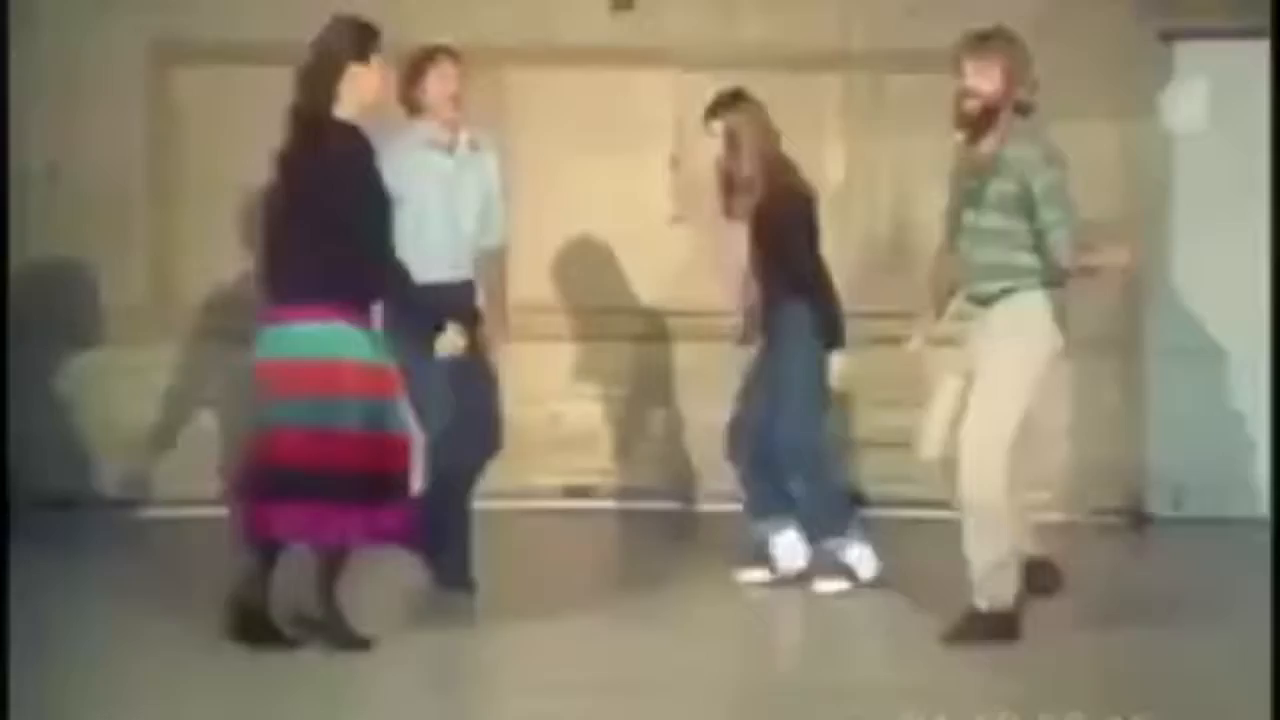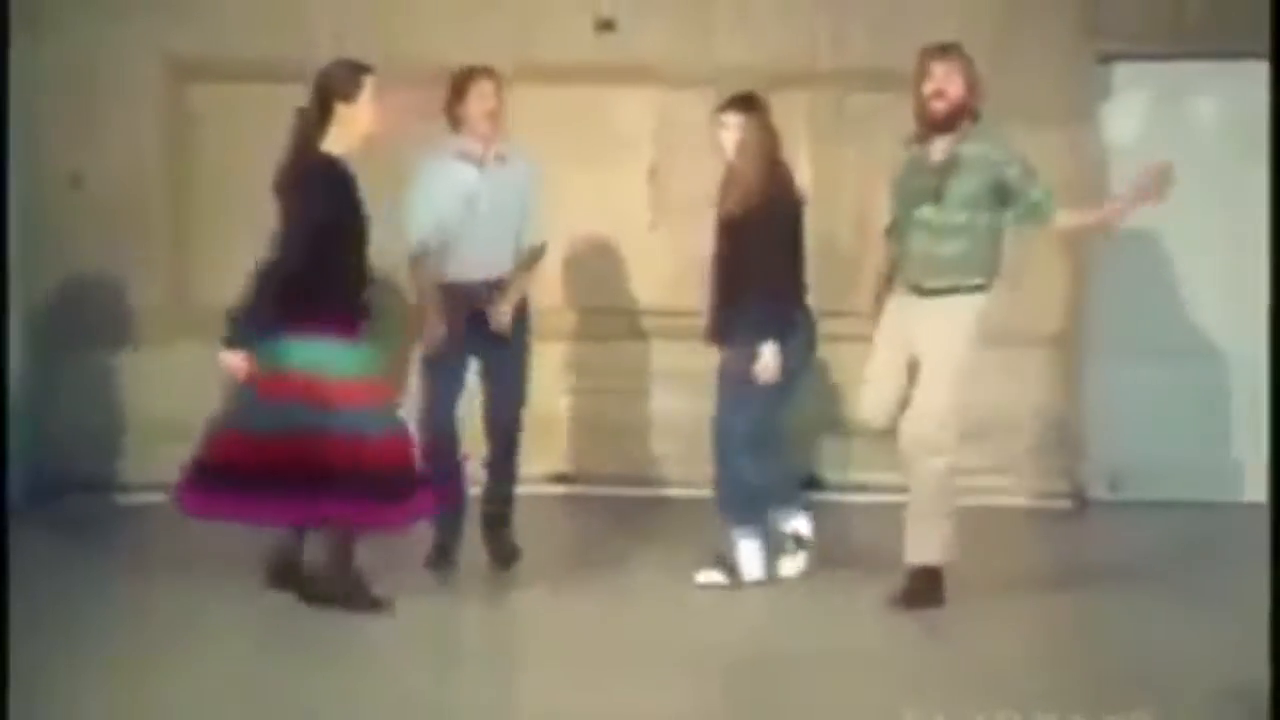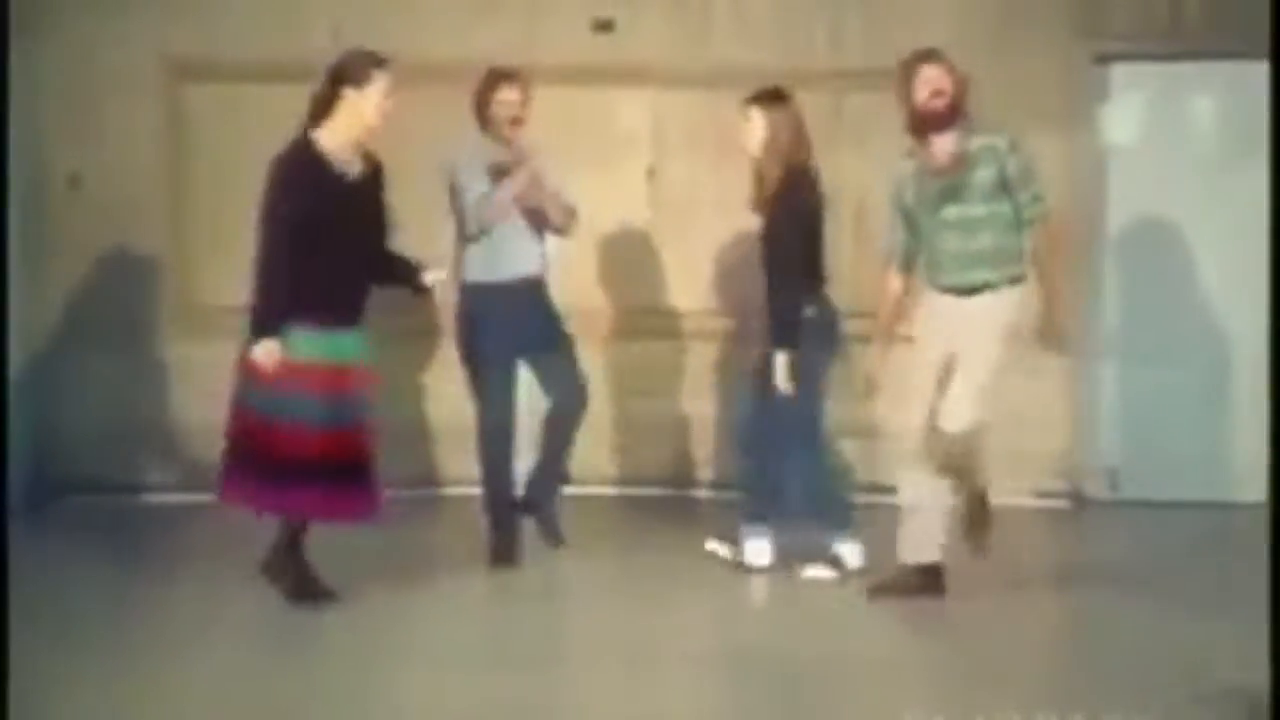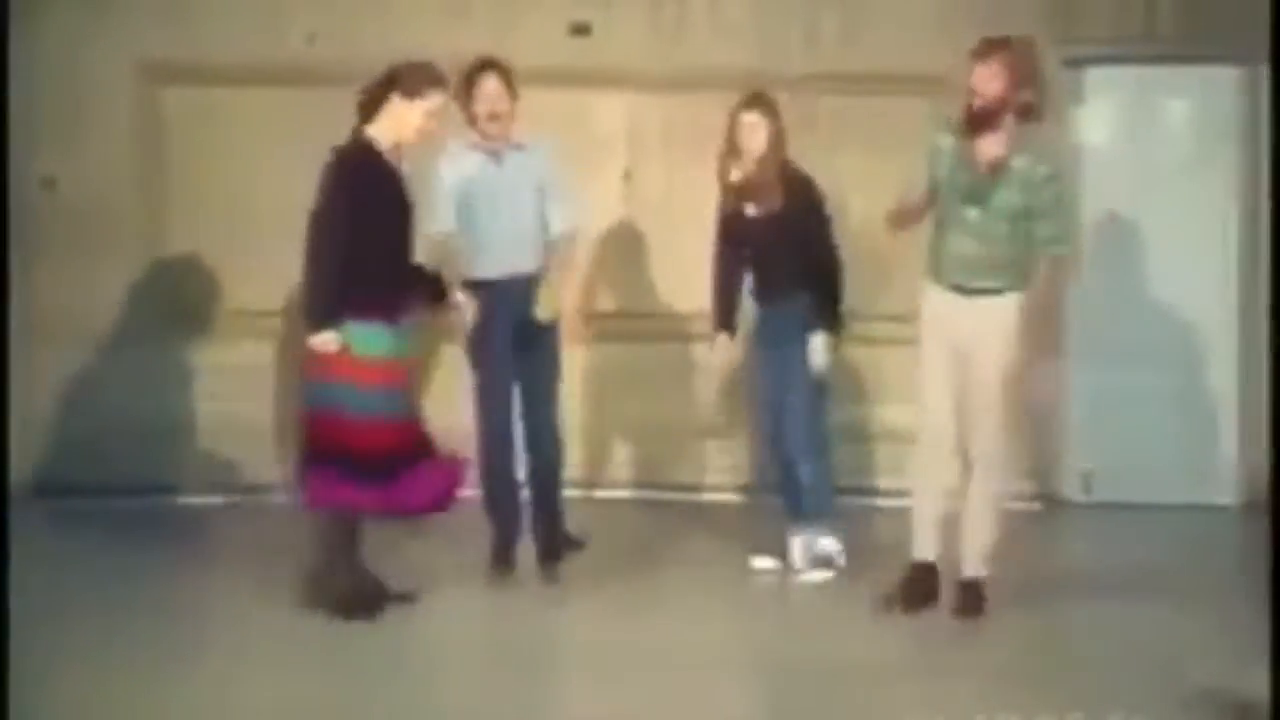
dt=1s
person 1, frame 1
left shoulder: (1034, 155)
right shoulder: (967, 157)
left elbow: (1060, 252)
left wrist: (1091, 261)
right wrist: (929, 318)
left hip: (1023, 316)
right hip: (982, 319)
left knee: (980, 454)
right knee: (970, 453)
left ankle: (995, 605)
right ankle: (1027, 560)
person 1, frame 2
left shoulder: (994, 156)
right shoulder: (911, 161)
left elbow: (1049, 214)
left wrist: (1125, 204)
right wrist: (870, 309)
left hip: (957, 308)
right hip: (905, 302)
left knee: (923, 433)
right knee: (872, 409)
left ankle: (926, 568)
person 1, frame 3
left shoulder: (1000, 149)
right shoulder: (908, 178)
left elbow: (1038, 225)
right elbow: (899, 263)
left wrist: (1050, 301)
right wrist: (880, 341)
left hip: (994, 304)
right hip: (939, 308)
left knee: (952, 424)
right knee: (908, 429)
left ankle: (972, 487)
right ankle: (921, 561)
person 1, frame 4
left shoulder: (1034, 173)
right shoulder: (946, 146)
left elbow: (1047, 261)
right wrist: (906, 213)
left hip: (995, 311)
right hip: (940, 303)
left knee: (985, 445)
right knee: (937, 436)
left ankle: (973, 575)
right ankle: (923, 565)
person 2, frame 1
left shoulder: (303, 147)
right shoulder: (347, 147)
right elbow: (371, 250)
left hip: (289, 322)
right hip: (332, 327)
left knee: (297, 466)
right knee: (343, 466)
left ankle: (256, 595)
right ankle: (321, 603)
person 2, frame 2
left shoulder: (320, 173)
right shoulder: (326, 179)
right elbow: (286, 262)
right wrist: (242, 335)
left hip: (303, 334)
right hip: (322, 338)
left knee: (305, 451)
right knee: (358, 447)
left ankle: (289, 556)
right ankle: (341, 575)
person 2, frame 3
left shoulder: (370, 170)
right shoulder: (297, 164)
right elbow: (275, 251)
left wrist: (416, 275)
right wrist: (267, 331)
left hip: (344, 328)
right hip: (299, 328)
left knee: (334, 445)
right knee: (295, 446)
left ankle: (291, 552)
right ankle: (289, 559)
person 2, frame 4
left shoulder: (383, 164)
right shoulder: (354, 163)
right elbow: (325, 241)
left wrist: (436, 289)
right wrist: (322, 320)
left hip: (378, 324)
right hip: (354, 326)
left knee: (375, 447)
right knee: (358, 445)
left ankle: (349, 570)
right ankle: (336, 572)
person 3, frame 1
left shoulder: (482, 156)
right shoulder: (393, 156)
left elbow: (491, 242)
left wrist: (495, 312)
left hip: (463, 303)
right hip: (413, 306)
left knee: (481, 429)
right knee: (446, 429)
left ankle: (431, 528)
right ankle: (449, 553)
person 3, frame 2
left shoulder: (519, 169)
right shoulder: (434, 169)
left elbow: (531, 244)
right elbow: (421, 247)
left wrist: (513, 295)
right wrist: (430, 310)
left hip: (504, 300)
right hip: (449, 300)
left knee: (505, 415)
right knee: (437, 418)
left ankle: (498, 523)
right ankle: (448, 525)
person 3, frame 3
left shoulder: (535, 162)
right shoulder: (466, 165)
left elbow: (566, 222)
right elbow: (473, 221)
left wrist: (539, 181)
right wrist: (515, 182)
left hip: (531, 295)
right hip: (484, 300)
left knee: (571, 394)
right knee: (496, 417)
left ankle: (539, 495)
right ankle: (503, 529)
person 3, frame 4
left shoulder: (538, 158)
right shoulder: (453, 163)
left elbow: (561, 232)
right elbow: (443, 236)
left wrist: (553, 282)
right wrist: (458, 293)
left hip: (535, 294)
right hip: (483, 297)
left knee: (543, 416)
right knee: (495, 420)
left ankle: (550, 532)
right ankle: (504, 538)
person 4, frame 1
left shoulder: (783, 191)
right shoulder: (762, 190)
left elbow: (807, 269)
left wrist: (831, 343)
right wrist: (757, 319)
left hip: (800, 327)
right hip: (781, 326)
left knee: (796, 442)
right knee: (749, 434)
left ankle: (855, 554)
right ankle: (787, 547)
person 4, frame 2
left shoulder: (777, 194)
right shoulder: (734, 194)
left elbow: (788, 272)
left wrist: (774, 341)
right wrist: (721, 336)
left hip: (780, 334)
right hip: (743, 332)
left knee: (744, 434)
right knee: (734, 437)
left ankle: (791, 520)
right ankle: (749, 554)
person 4, frame 3
left shoulder: (792, 190)
right shoulder: (787, 188)
left elbow: (792, 272)
left wrist: (783, 347)
left hip: (802, 324)
right hip: (797, 323)
left knee: (795, 435)
right knee: (764, 432)
left ankle: (843, 547)
right ankle: (757, 543)
person 4, frame 4
left shoulder: (797, 189)
right shoulder: (734, 197)
left elbow: (825, 261)
right elbow: (728, 265)
left wrist: (825, 327)
right wrist: (723, 325)
left hip: (803, 318)
right hip: (769, 319)
left knee: (801, 429)
right knee: (774, 431)
left ankle: (826, 542)
right ankle: (800, 539)
